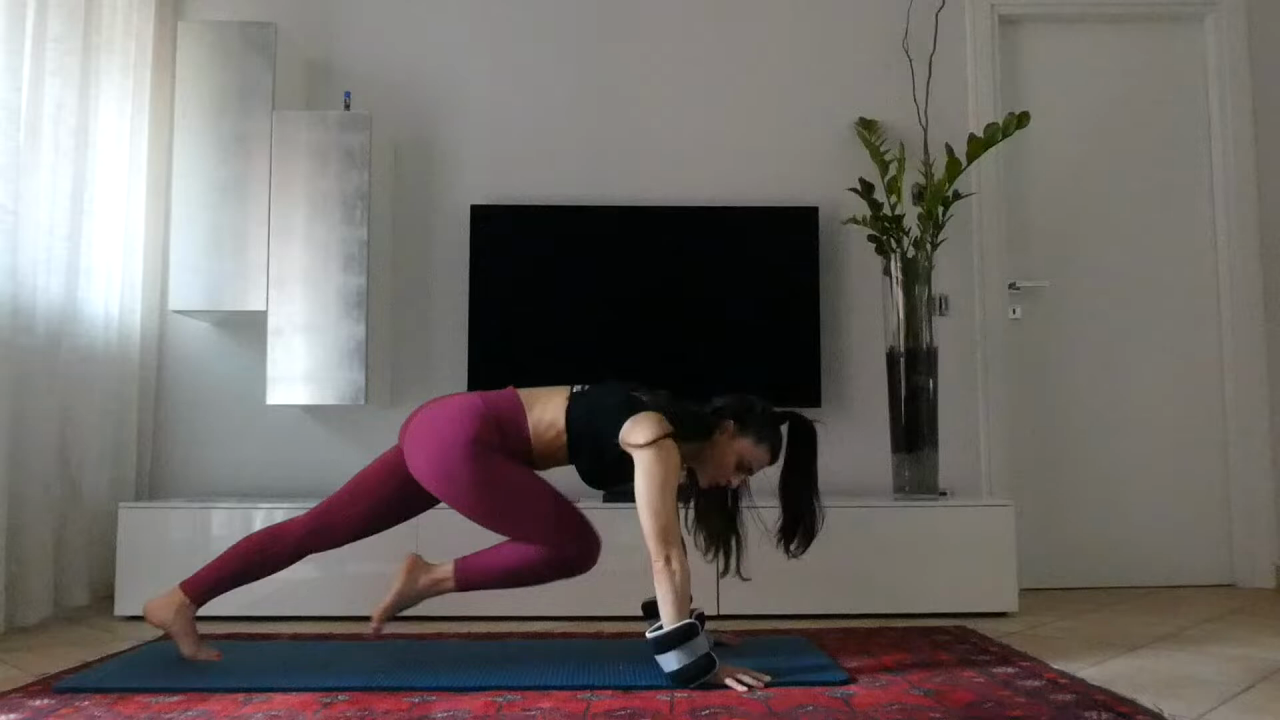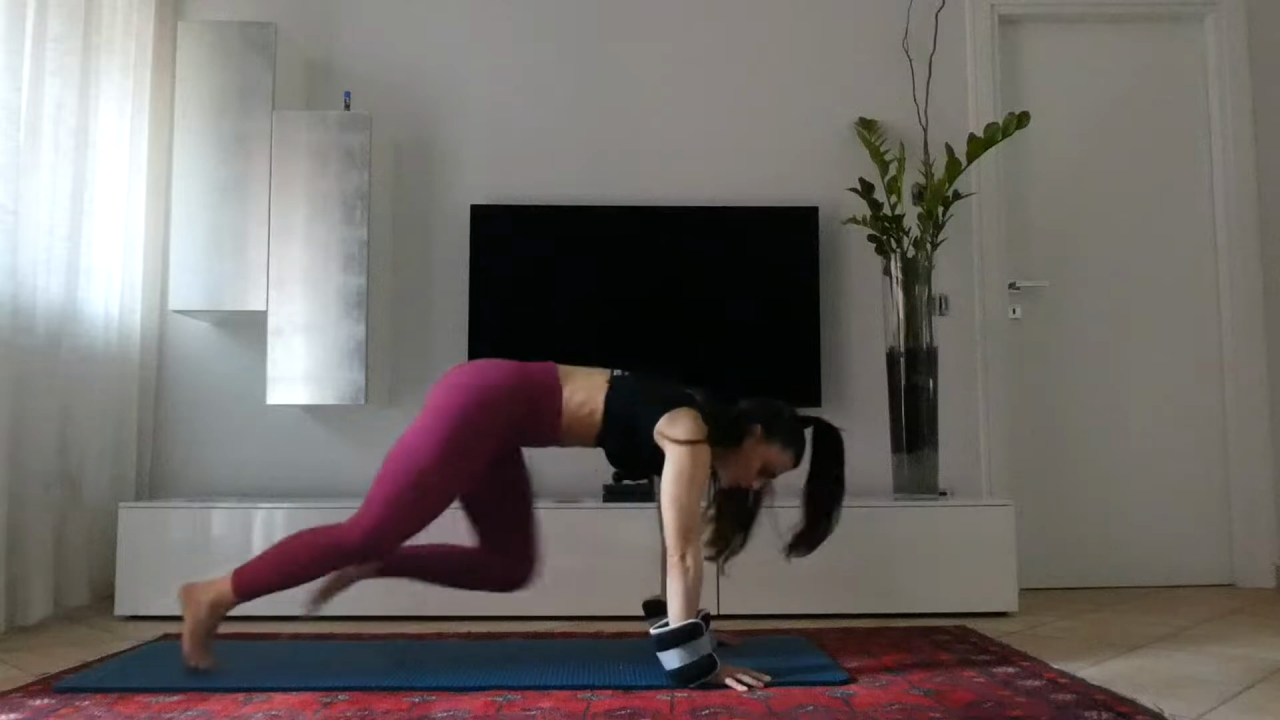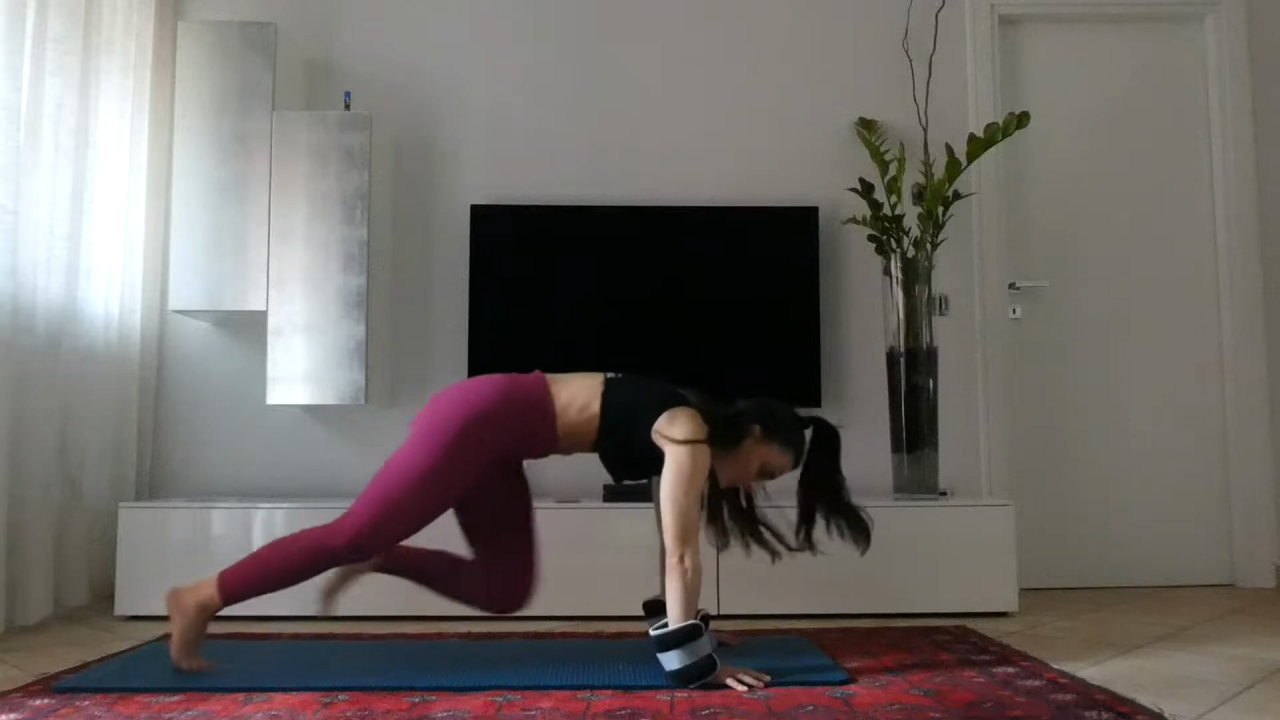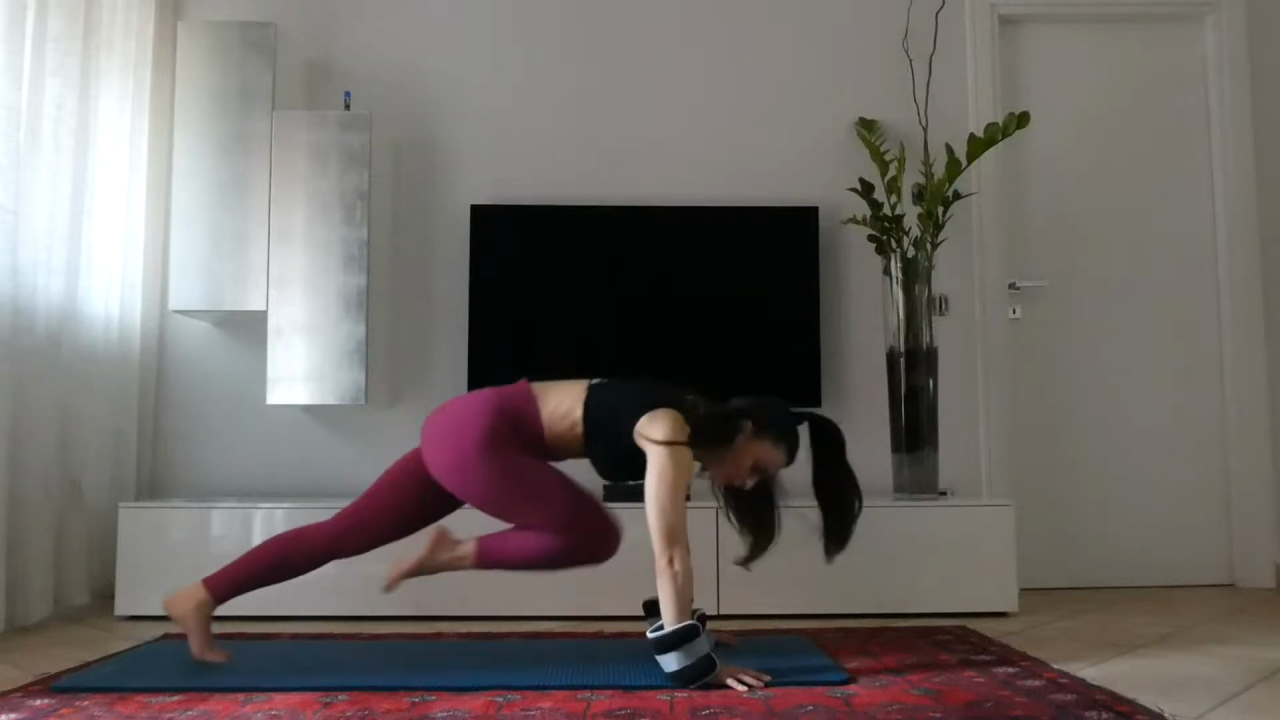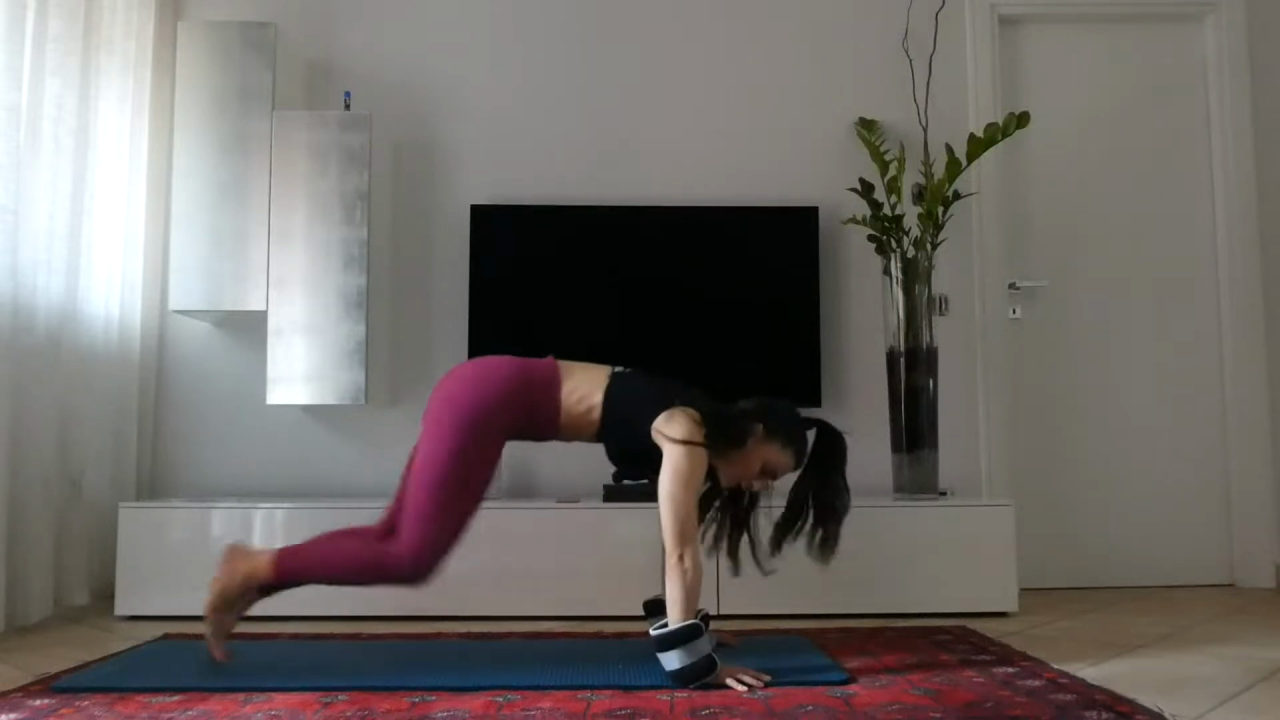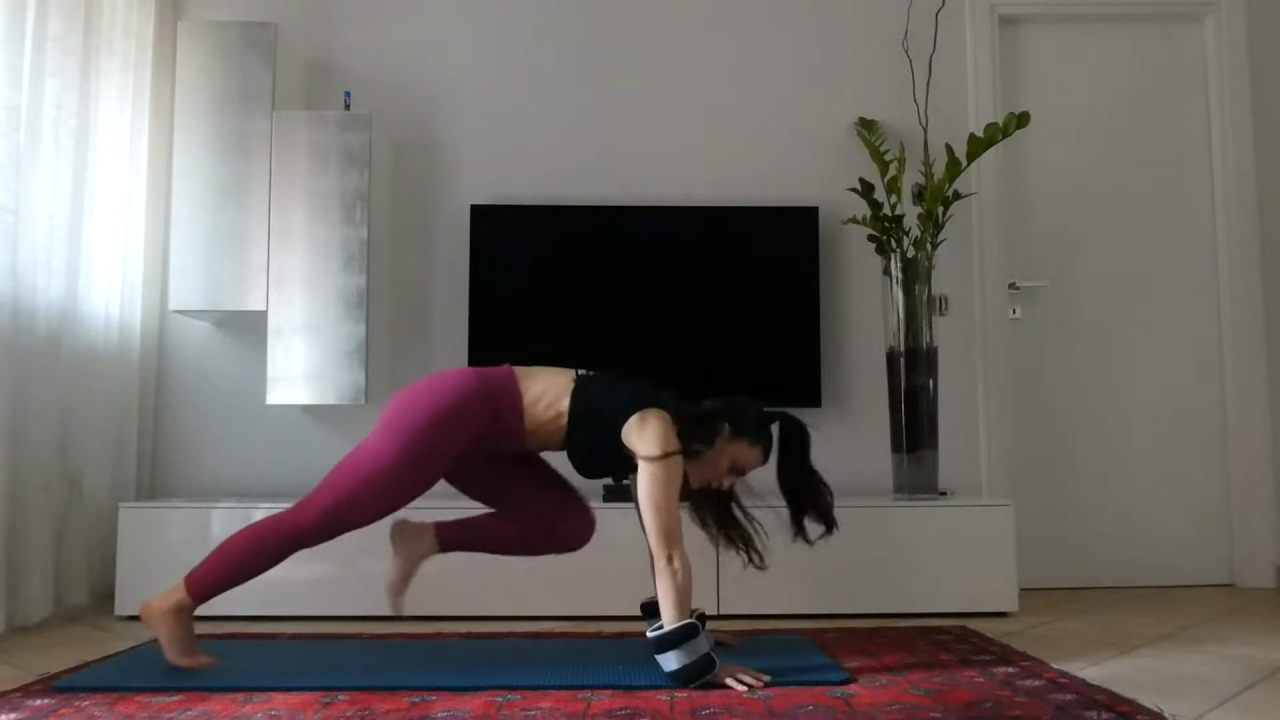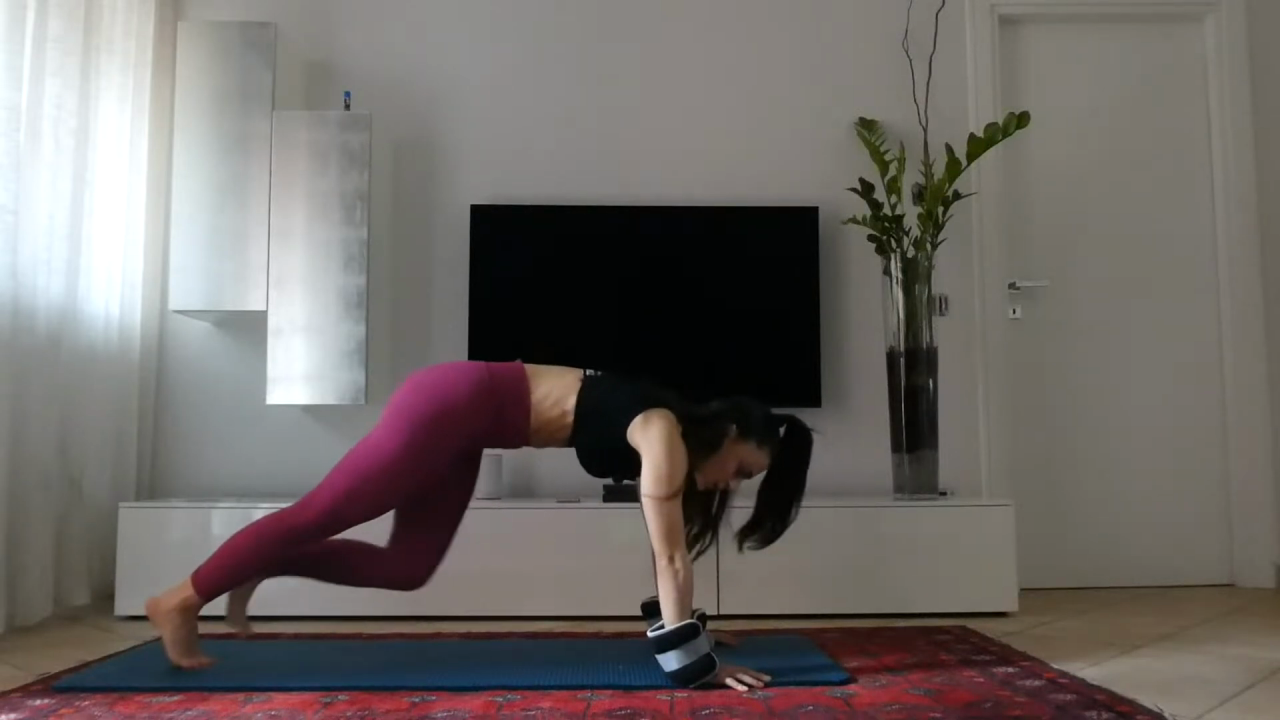
dt=0.3s
person 1, frame 1
left shoulder: (674, 444)
right shoulder: (659, 438)
left elbow: (668, 557)
right elbow: (665, 558)
left wrist: (685, 642)
right wrist: (690, 660)
left hip: (449, 430)
right hip: (458, 436)
left knee: (323, 527)
right knee: (574, 547)
left ankle: (178, 603)
right ankle: (429, 577)
person 1, frame 2
left shoulder: (694, 437)
right shoulder: (693, 434)
left elbow: (681, 552)
right elbow: (681, 554)
left wrist: (688, 640)
right wrist: (692, 659)
left hip: (491, 408)
right hip: (484, 402)
left knee: (512, 570)
right knee: (371, 532)
left ankle: (362, 564)
right ankle: (214, 596)
person 1, frame 3
left shoulder: (690, 435)
right shoulder: (690, 433)
left elbow: (679, 552)
right elbow: (680, 555)
left wrist: (688, 637)
right wrist: (692, 659)
left hip: (493, 426)
right hip: (478, 416)
left knee: (506, 592)
right knee: (353, 533)
left ankle: (374, 555)
right ankle: (200, 597)
person 1, frame 4
left shoulder: (687, 432)
right shoulder: (674, 433)
left elbow: (668, 555)
right elbow: (670, 554)
left wrist: (686, 638)
right wrist: (691, 659)
left hip: (476, 431)
right hip: (475, 434)
left knee: (347, 531)
right knee: (592, 537)
left ankle: (200, 598)
right ankle: (460, 553)
person 1, frame 5
left shoulder: (699, 436)
right shoulder: (690, 433)
left elbow: (682, 554)
right elbow: (679, 555)
left wrist: (691, 636)
right wrist: (692, 658)
left hip: (491, 400)
right hip: (485, 395)
left knee: (402, 537)
right knee: (412, 557)
left ankle: (254, 573)
right ankle: (255, 569)
person 1, frame 6
left shoulder: (667, 436)
right shoulder: (662, 434)
left elbow: (664, 556)
right elbow: (667, 557)
left wrist: (690, 636)
right wrist: (690, 658)
left hip: (469, 425)
right hip: (451, 411)
left knee: (570, 523)
right knee: (315, 517)
left ankle: (428, 538)
right ankle: (172, 605)
person 1, frame 7
left shoulder: (674, 438)
right shoulder: (667, 433)
left elbow: (671, 554)
right elbow: (669, 558)
left wrist: (689, 639)
right wrist: (693, 660)
left hip: (465, 416)
right hip: (455, 403)
left knee: (407, 568)
right knee: (319, 514)
left ankle: (261, 563)
right ankle: (179, 602)
